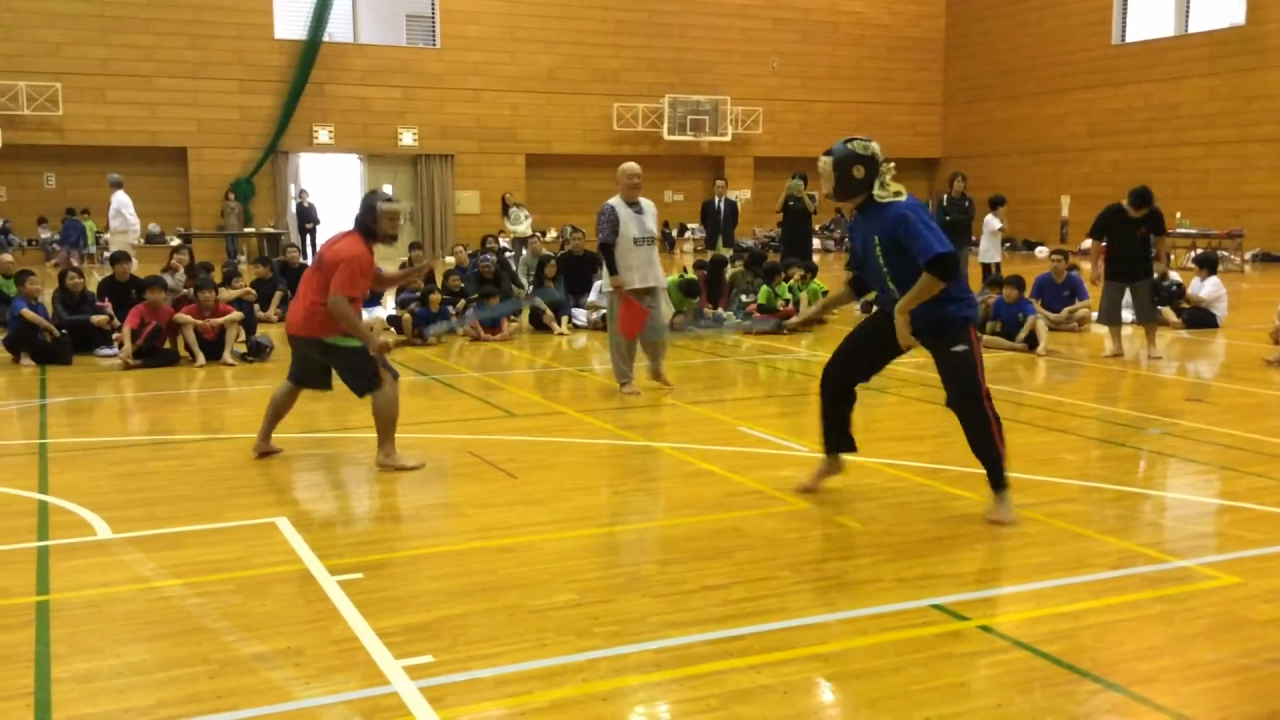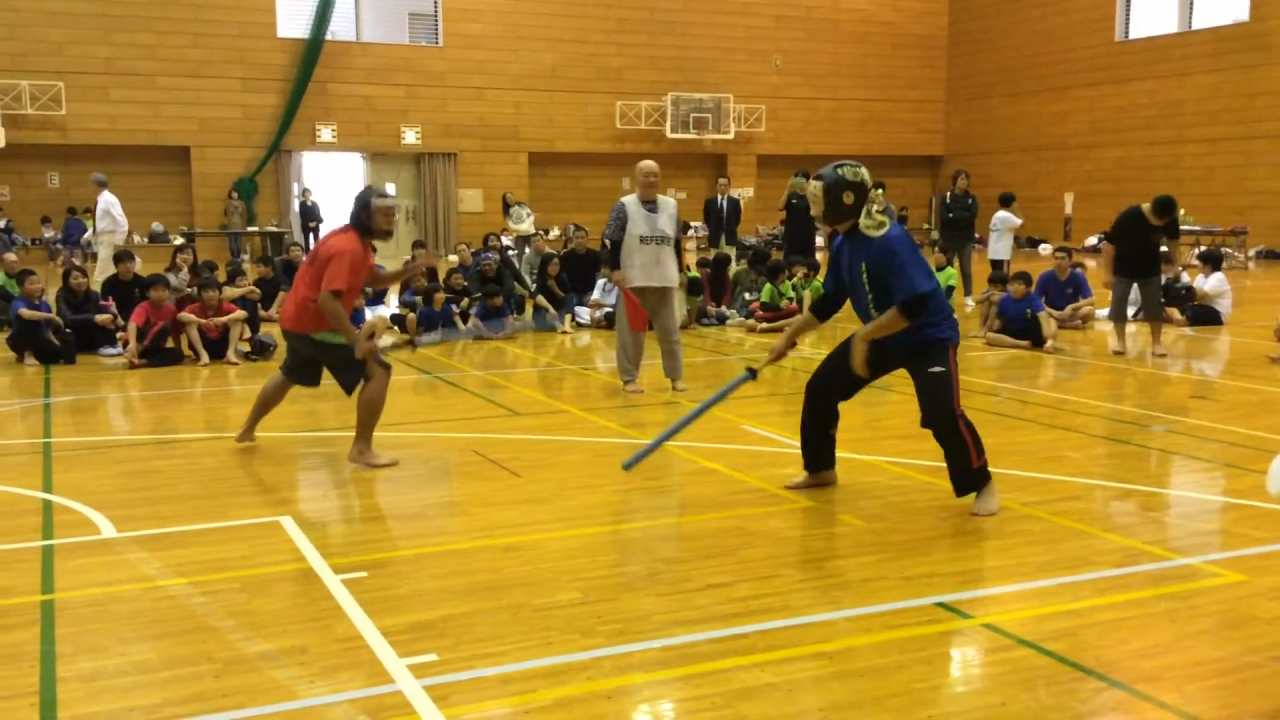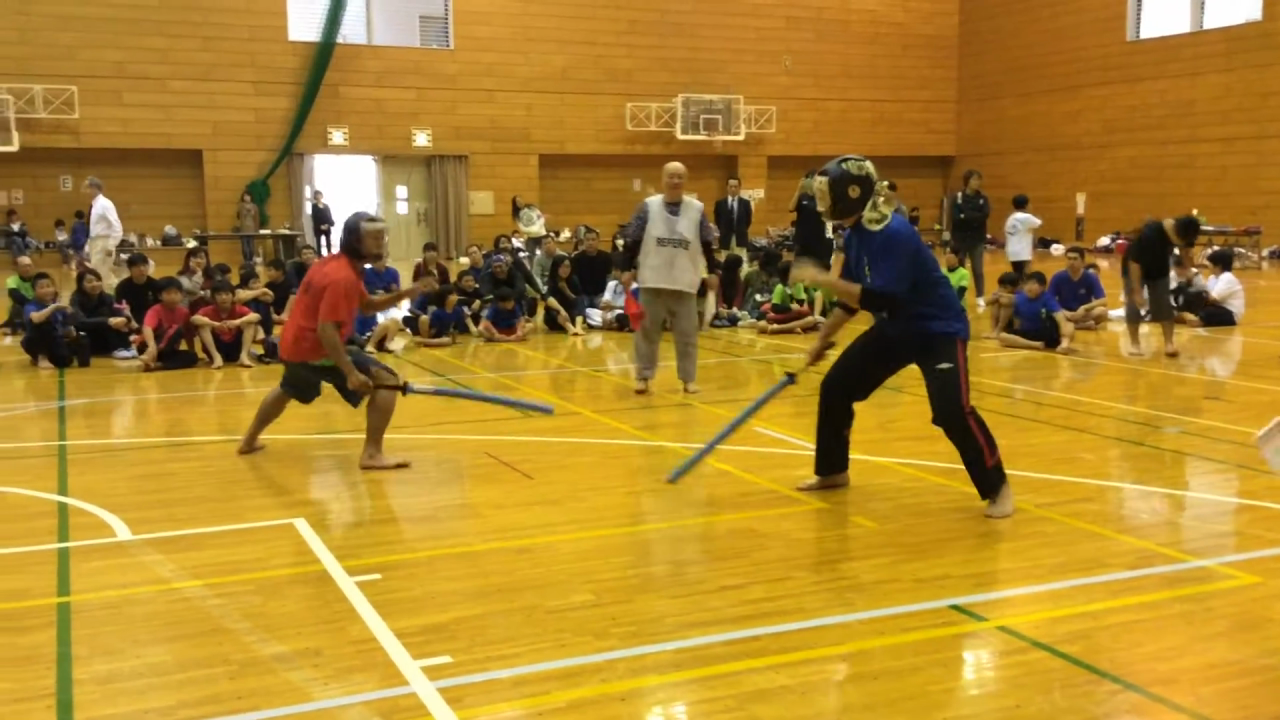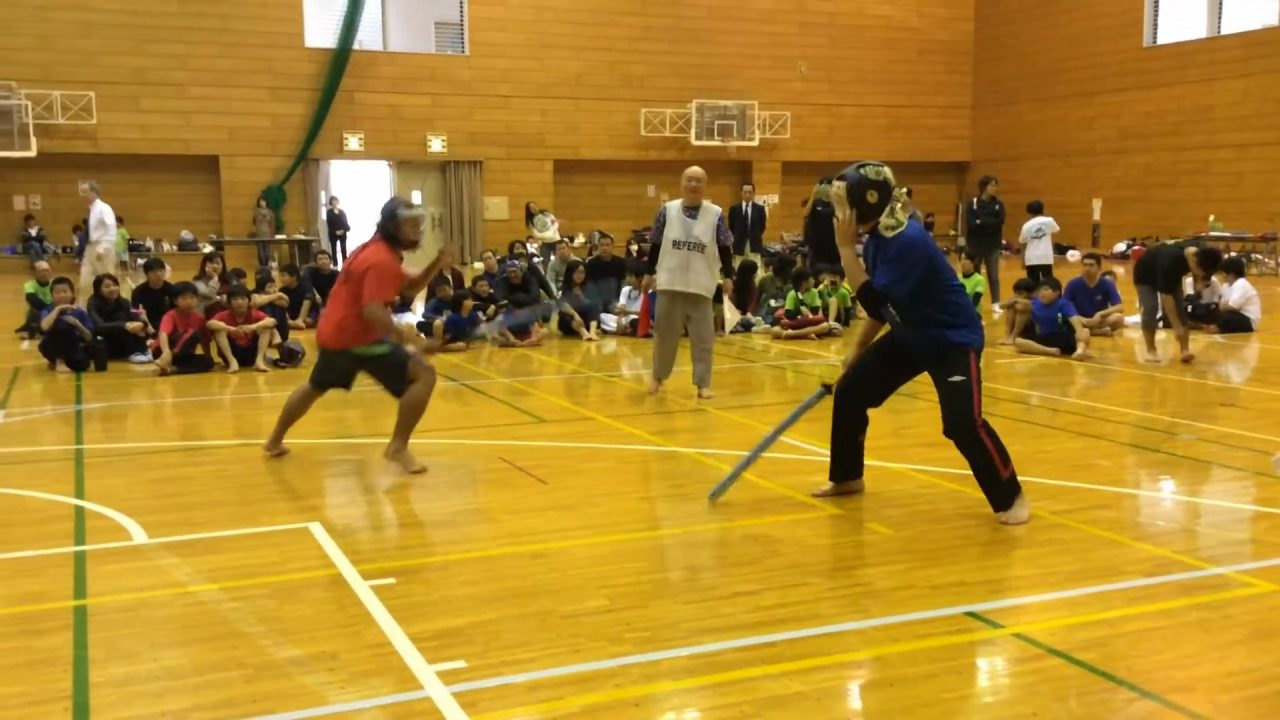
dt=0.2s
person 1, frame 1
left shoulder: (903, 212)
right shoulder: (860, 219)
left elbow: (943, 264)
right elbow: (862, 280)
left wrist: (906, 307)
right wrist: (819, 310)
left hip: (947, 314)
right hip: (898, 313)
left knee: (969, 397)
right knee: (836, 374)
left ankle: (1000, 489)
right ankle: (833, 456)
person 1, frame 2
left shoulder: (890, 242)
right shoulder: (843, 244)
left elbow: (915, 304)
right elbow: (830, 300)
left wrist: (865, 336)
right wrist: (790, 335)
left hip: (929, 336)
right hip: (879, 336)
left knee: (941, 412)
right knee: (820, 389)
left ankle: (981, 485)
right ankle: (820, 469)
person 1, frame 3
left shoulder: (893, 236)
right shoulder: (856, 235)
left elbow: (877, 300)
right elbow: (852, 296)
left wrist: (822, 279)
right wrist: (823, 337)
left hip: (938, 329)
right hip: (895, 330)
left knee: (952, 409)
right knee: (836, 387)
left ankle: (997, 488)
right ankle: (832, 471)
person 1, frame 4
left shoulder: (908, 242)
right shoulder: (875, 239)
left elbow: (872, 298)
right elbow: (881, 303)
left wrist: (845, 248)
right wrist: (858, 349)
left hip: (953, 338)
right hip: (909, 336)
left knee: (963, 422)
right knee: (850, 392)
left ankle: (1012, 497)
right ankle: (847, 478)
person 2, frame 1
left shoulder: (350, 241)
right shoulder: (355, 252)
left elbow: (379, 281)
right elbow: (336, 303)
left wrist: (414, 271)
right wrist: (369, 340)
left hip: (300, 325)
right hip: (324, 328)
left knee: (297, 382)
right knee: (385, 379)
left ankle: (264, 440)
right ankle: (387, 453)
person 2, frame 2
left shoulder: (347, 239)
right shoulder: (349, 250)
left elbow: (377, 279)
right elbow: (328, 300)
left wrist: (411, 269)
right wrist: (357, 341)
left hip: (296, 320)
right hip: (316, 324)
left knee: (290, 377)
right knee: (378, 372)
left ankle: (248, 430)
right ankle: (361, 449)
person 2, frame 3
left shoulder: (338, 264)
right shoulder: (341, 277)
left elbow: (367, 306)
right elbow: (326, 330)
left wrist: (404, 295)
right wrist: (350, 373)
left hip: (294, 346)
right hip: (314, 349)
left knee: (287, 391)
right knee: (386, 383)
left ankle: (250, 440)
right ankle: (372, 453)
person 2, frame 4
left shoulder: (377, 250)
right shoulder: (381, 259)
left elbow: (410, 286)
right elbow: (373, 312)
left wrist: (435, 266)
right wrist: (411, 339)
left hip: (332, 335)
right hip: (355, 338)
left knee: (316, 386)
right knee: (423, 375)
left ankle: (275, 442)
right ankle: (398, 448)
person 3, frame 1
left shoulder: (649, 207)
right shoulder: (611, 209)
right elbow: (606, 245)
left wrist: (659, 273)
right wrist: (614, 275)
left hip: (651, 279)
right hip: (624, 281)
left knee: (657, 328)
right knee: (624, 332)
left ankle: (656, 369)
right ankle: (624, 379)
person 3, frame 2
left shoulder: (671, 206)
right shoulder: (624, 206)
left elbow: (676, 242)
right elbow: (614, 241)
left wrist: (681, 271)
right wrist: (616, 270)
left hip: (665, 279)
right hip: (634, 279)
left knee: (669, 329)
right knee: (631, 331)
left ankle: (675, 376)
right ankle: (629, 378)
person 3, frame 3
left shoulder: (697, 209)
right shoulder: (648, 206)
left elbow: (707, 243)
right elbow: (634, 241)
left wrist: (711, 271)
right wrist: (629, 269)
left hip: (684, 281)
right hip: (652, 279)
left knee: (686, 331)
right knee: (648, 330)
left ankle: (688, 378)
right ankle: (643, 377)
person 3, frame 4
left shoulder: (716, 214)
right shoulder: (668, 210)
left elbow: (724, 249)
right elbow: (656, 245)
left wrist: (728, 276)
right wrist: (649, 273)
left hip: (700, 285)
right hip: (669, 283)
left knee: (702, 336)
right knee: (665, 334)
left ankle: (703, 384)
right ankle: (659, 377)
